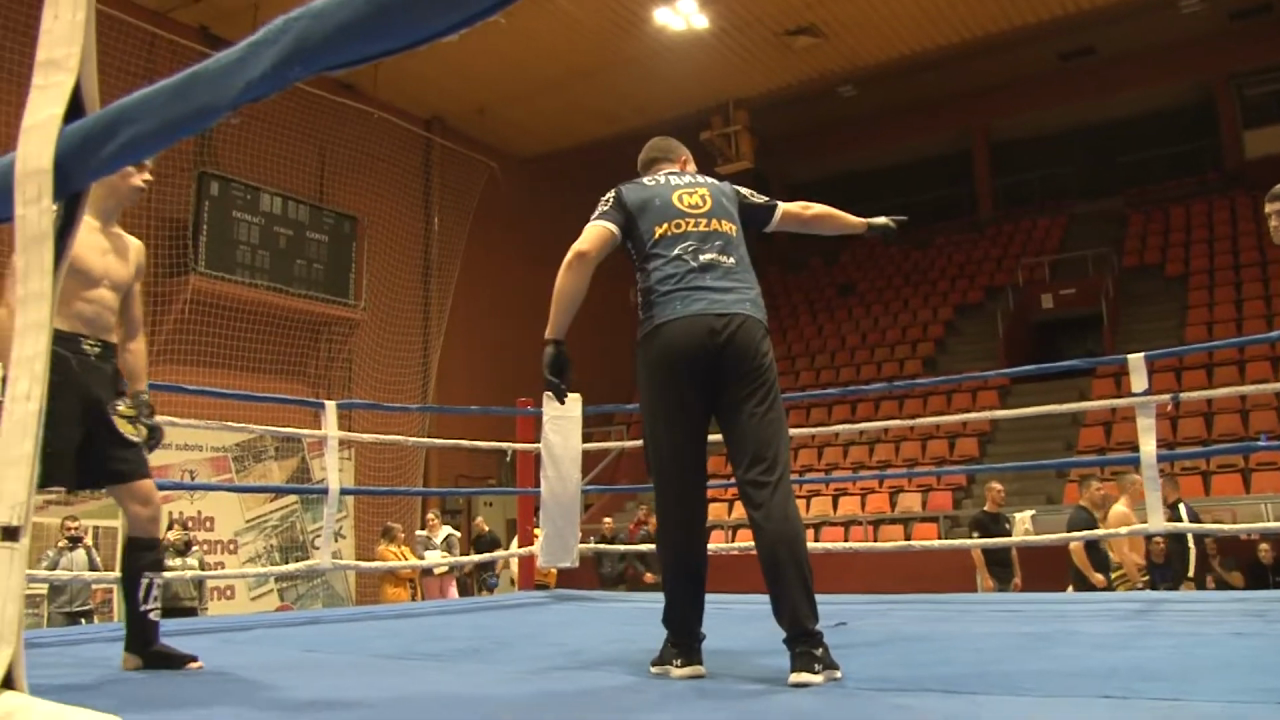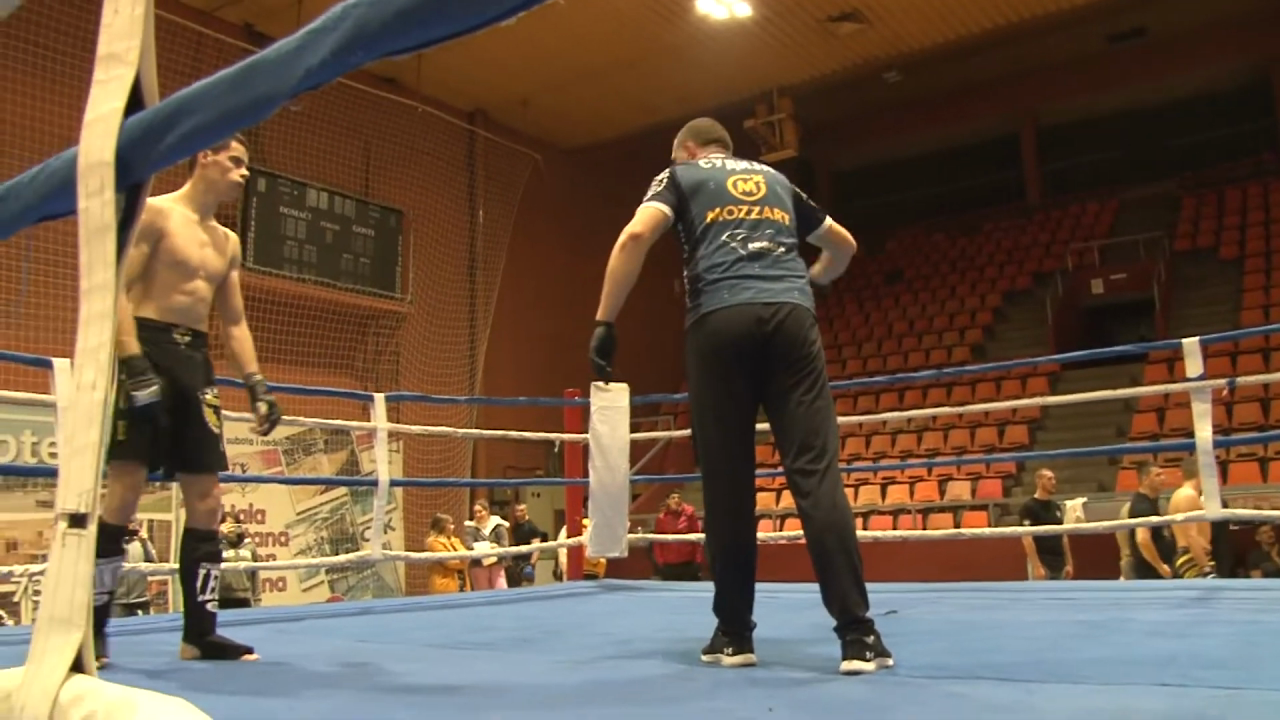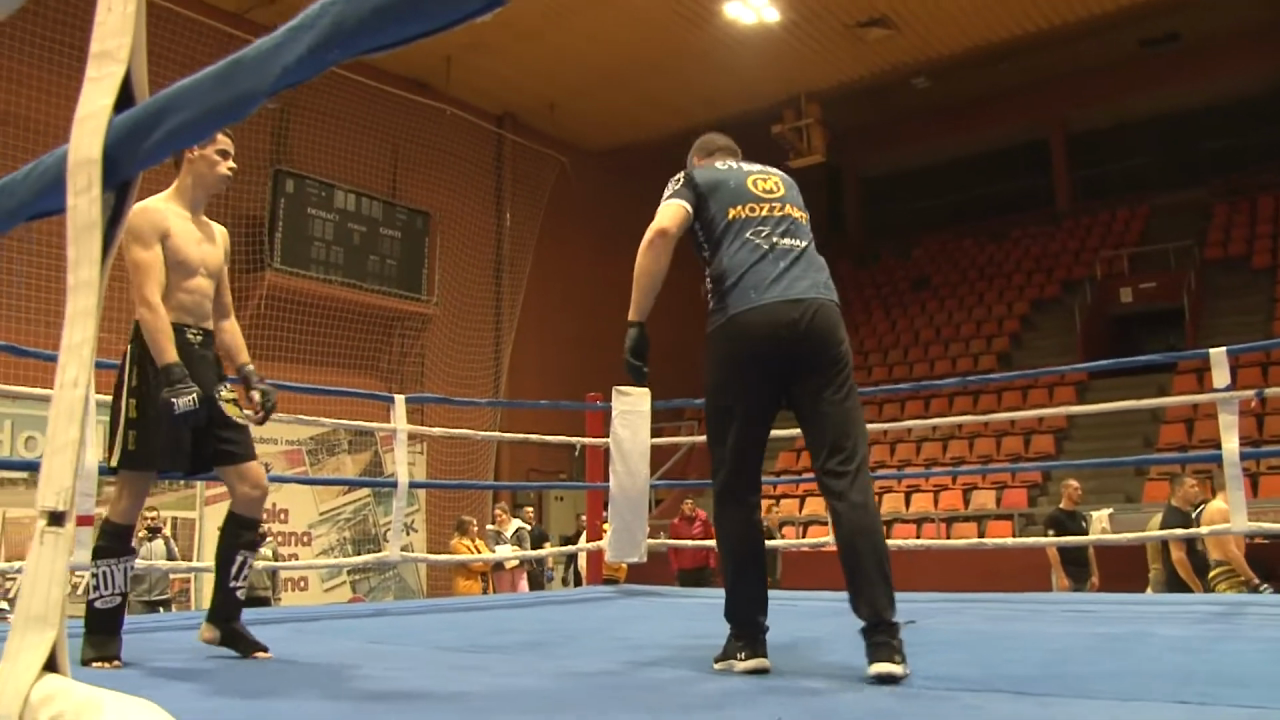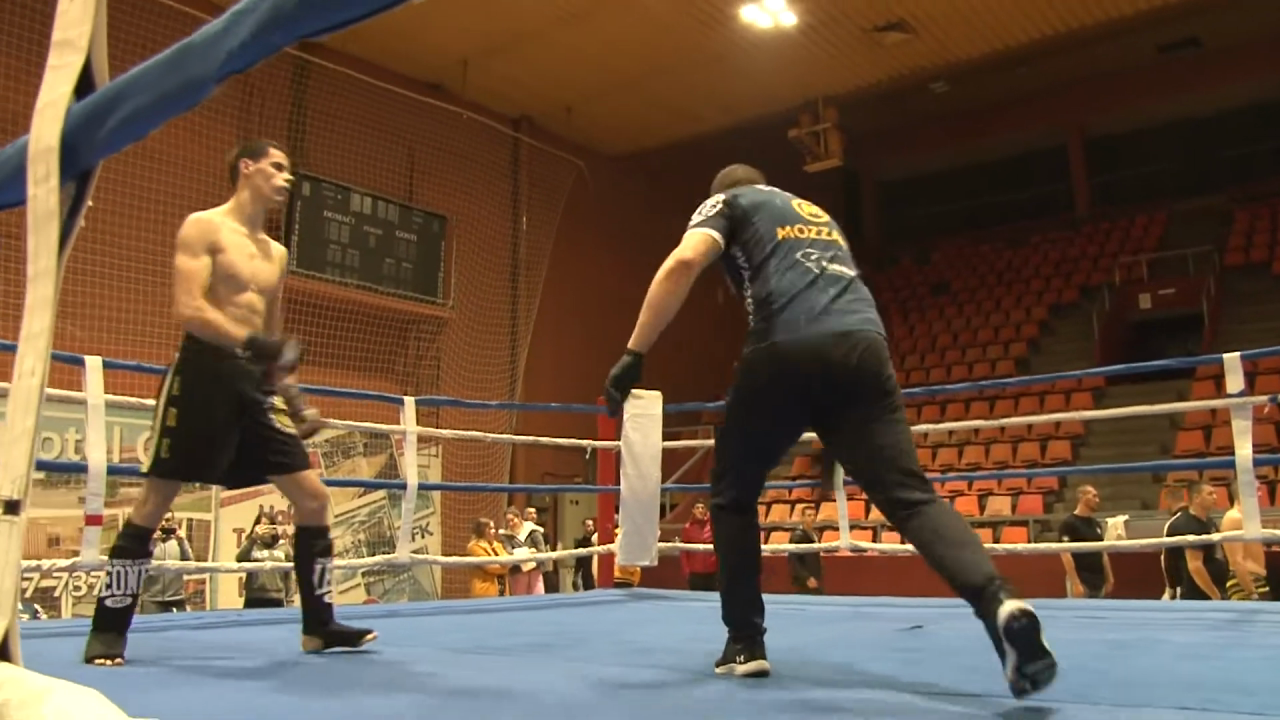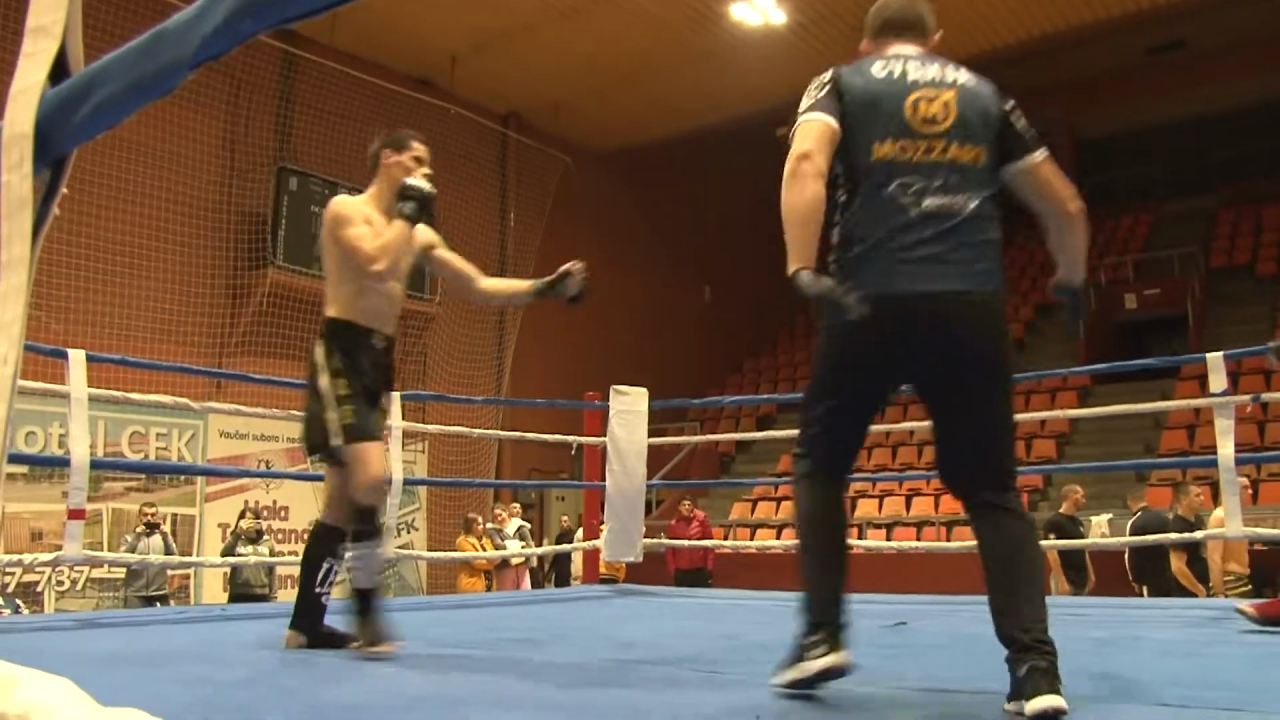
dt=0.4s
person 1, frame 1
left shoulder: (627, 195)
right shoulder: (724, 192)
left elbow: (581, 254)
right elbow: (806, 214)
left wrist: (554, 340)
right wrist: (867, 224)
left hip: (671, 335)
right hip: (741, 328)
left knee: (679, 494)
right knee: (767, 487)
left ankle: (682, 646)
right ankle: (807, 647)
person 1, frame 2
left shoulder: (678, 176)
right shoulder: (776, 180)
left elbow: (634, 237)
right elbow: (842, 244)
left wrist: (604, 323)
right wrist: (814, 280)
left hip: (719, 323)
right hip: (790, 317)
left knee: (726, 483)
right knee: (817, 474)
left ankle: (733, 634)
right ankle: (857, 635)
person 1, frame 3
left shoulder: (693, 178)
right shoulder: (785, 182)
left elbow: (661, 234)
left wrist: (636, 325)
left hip: (745, 323)
right hip: (818, 313)
left knee: (737, 488)
right knee: (849, 477)
left ankle: (747, 639)
right ankle: (884, 639)
person 1, frame 4
left shoulder: (725, 205)
right shoulder: (817, 214)
left elbow: (681, 264)
left wrist: (633, 353)
right wrist: (889, 416)
left hip: (781, 357)
right hip: (858, 354)
left knee: (733, 499)
right knee: (914, 502)
left ankle: (745, 642)
right ankle: (996, 602)
person 1, frame 5
left shoulder: (842, 83)
right shoulder: (982, 93)
left elbow: (806, 160)
right elbow: (1065, 210)
left wrist: (804, 272)
right wrist: (1069, 280)
left hip: (874, 305)
right hip: (971, 308)
left knee: (820, 464)
right knee: (991, 489)
left ankle: (821, 634)
person 2, frame 1
left shoulder: (133, 248)
left wrist: (141, 402)
left hip: (103, 374)
right hip: (55, 363)
left knee: (145, 504)
left ankle: (142, 643)
person 2, frame 2
left shoulder: (227, 242)
right shoulder: (154, 213)
left elbow: (235, 322)
right elbow: (116, 291)
left wrist: (257, 388)
right wrist: (135, 364)
left hip: (193, 363)
right hip: (146, 354)
left knee: (207, 499)
right knee: (125, 489)
left ankle: (199, 632)
right ankle: (90, 629)
person 2, frame 3
left shoulder: (218, 235)
right shoulder: (149, 215)
right elbow: (148, 302)
left wrist: (250, 377)
right wrist: (174, 373)
left hip: (208, 363)
right hip: (158, 362)
left knee: (253, 487)
right knee: (131, 494)
left ankle: (223, 619)
right ankle: (101, 632)
person 2, frame 4
left shoulder: (276, 252)
right shoulder: (204, 227)
right elbow: (187, 309)
left wrist: (292, 394)
right wrist: (250, 339)
left hip: (257, 379)
right hip: (203, 373)
left knee: (313, 497)
right knee: (154, 502)
left ankle: (319, 623)
right ankle: (106, 629)
person 2, frame 5
left shoulder: (419, 235)
right shoulder: (344, 209)
left elbow: (481, 286)
right elbow: (375, 263)
left wrist: (548, 286)
right wrist: (406, 212)
left hip: (376, 361)
right hip: (340, 354)
left knee: (345, 499)
right knee: (371, 473)
left ankle: (306, 622)
right ankle: (366, 611)
